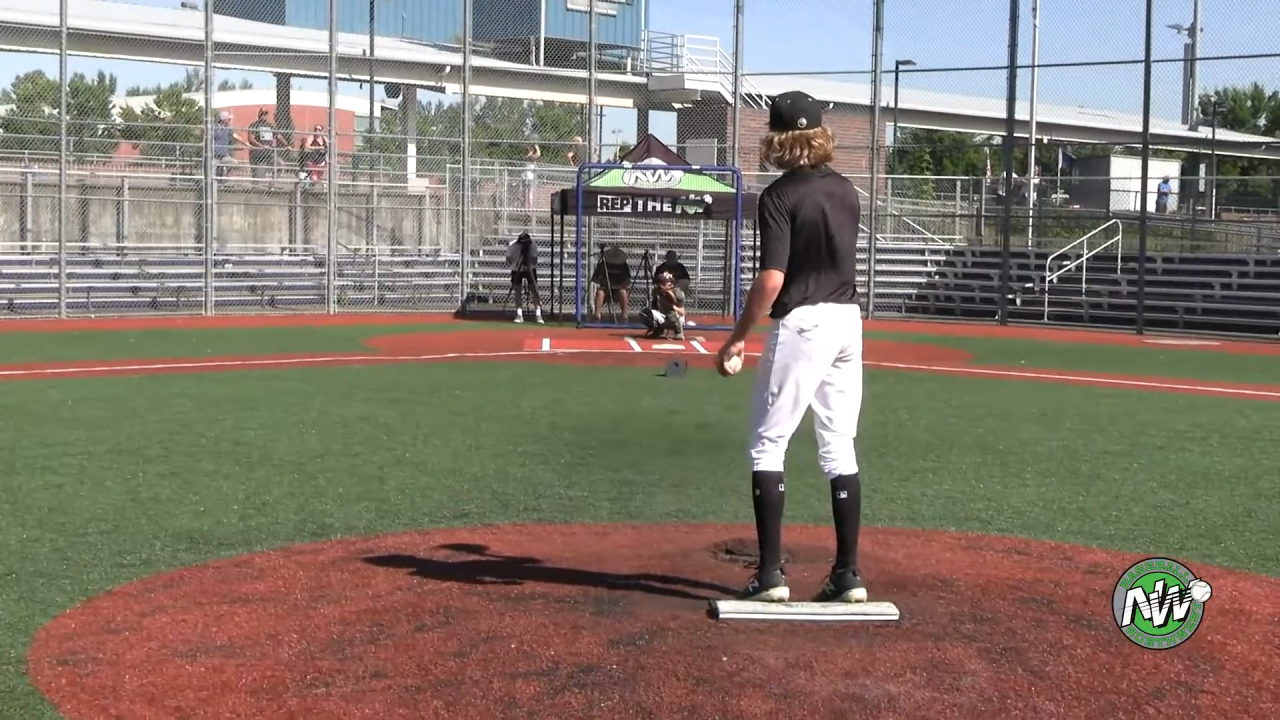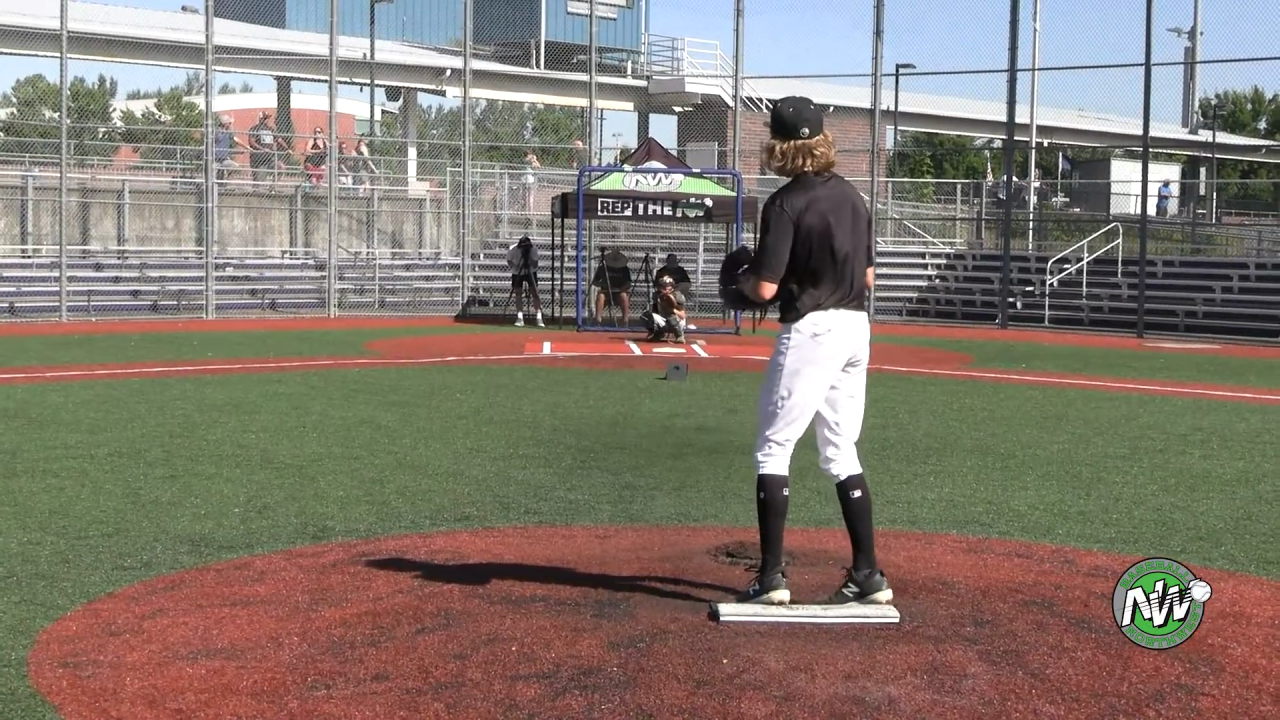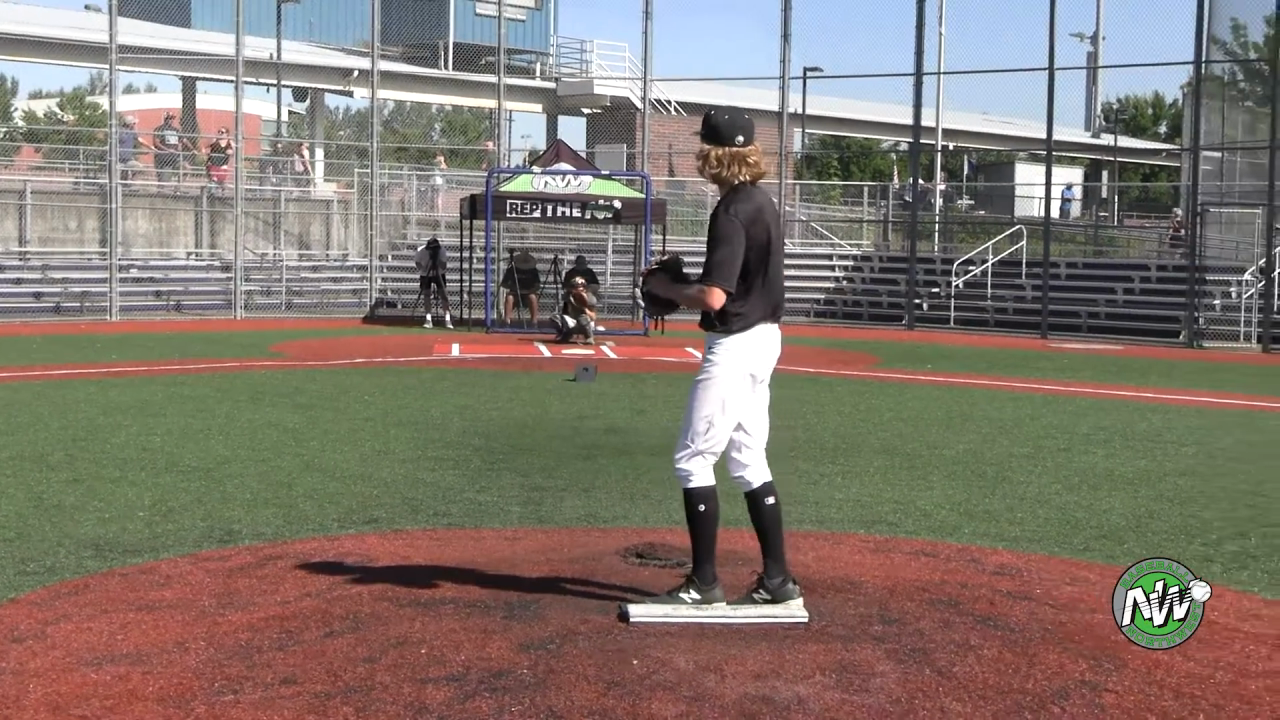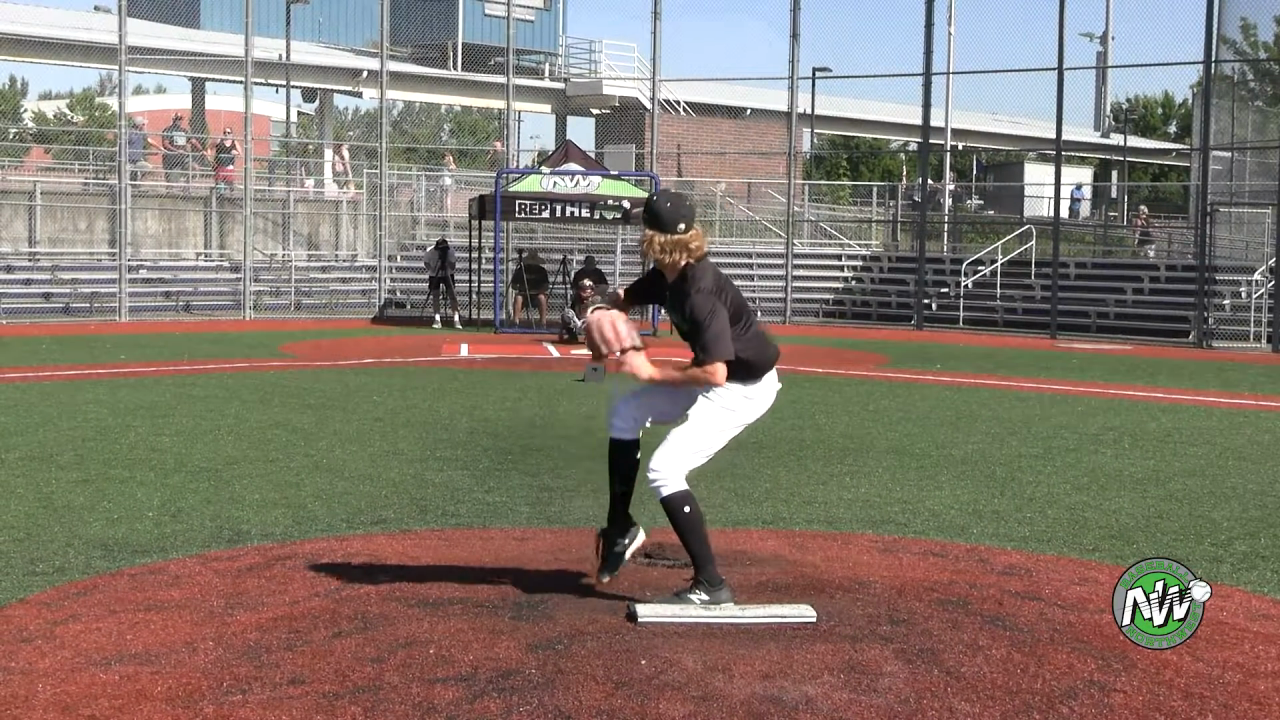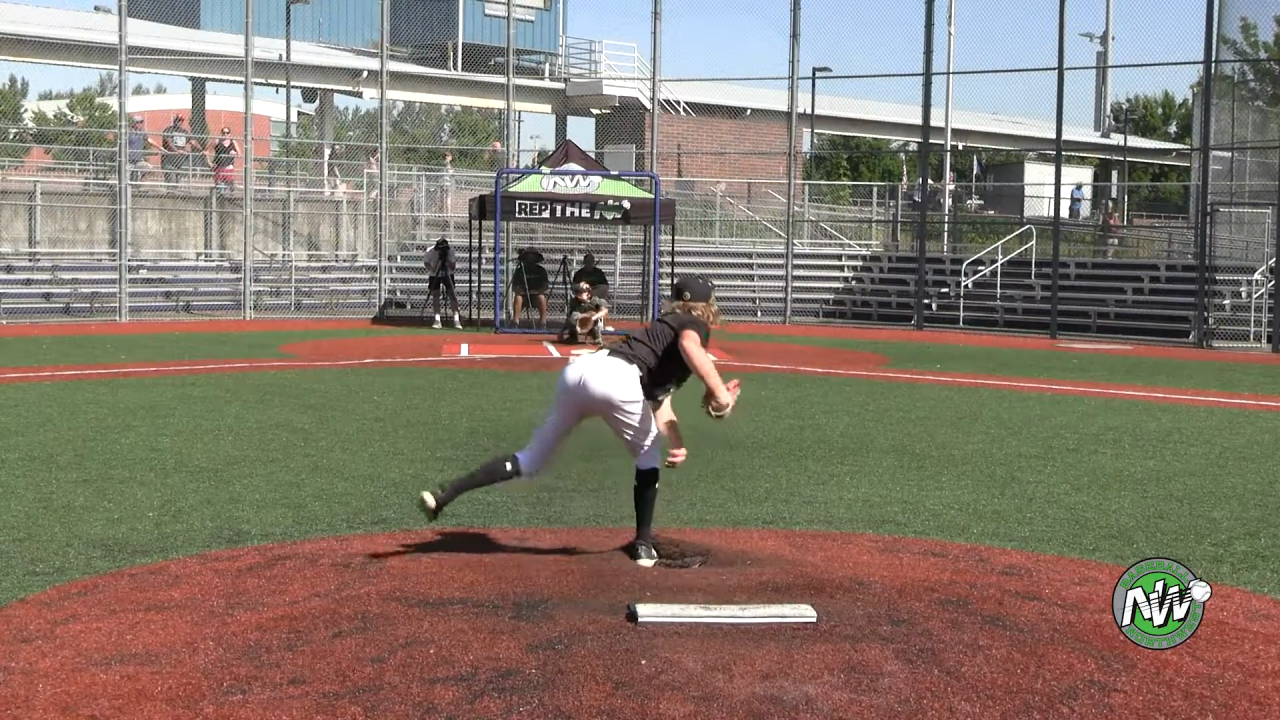
dt=1s
person 1, frame 1
left shoulder: (779, 195)
right shoulder: (846, 192)
left elbow: (772, 278)
left wrist: (736, 337)
left hip: (802, 325)
right hip: (847, 321)
left knee: (768, 446)
right knee: (840, 449)
left ankle: (769, 574)
right ankle: (847, 574)
person 1, frame 2
left shoulder: (785, 203)
right shoulder: (850, 196)
left elbow: (765, 287)
right elbow: (868, 276)
left wrist: (743, 278)
left hip: (810, 332)
right hip: (856, 327)
left knee: (772, 451)
right knee: (841, 454)
left ankle: (770, 577)
right ankle: (867, 575)
person 1, frame 3
left shoulder: (732, 211)
right shoulder: (761, 203)
left elbow: (713, 297)
left wrist: (667, 290)
right wrist: (683, 285)
left hip: (735, 346)
right hip: (758, 339)
left knee: (693, 459)
right knee: (749, 464)
left ankle: (705, 583)
right ankle: (777, 579)
person 1, frame 4
left shoulder: (702, 292)
right shoulder: (665, 273)
left elbow: (714, 376)
right elbow: (623, 301)
left wrist: (652, 374)
right wrist: (601, 315)
left hip: (747, 388)
right hip: (723, 372)
left knee: (664, 473)
right knee: (625, 413)
left ankle: (712, 586)
right ankle: (619, 529)
person 1, frame 5
right shoulder: (695, 326)
left elbow: (659, 403)
right elbow: (689, 345)
left wrist: (678, 444)
right wrist: (717, 389)
left hip: (578, 371)
right hip: (616, 380)
left knee: (531, 459)
right knee: (649, 456)
left ankle: (444, 495)
right ankle: (642, 544)
